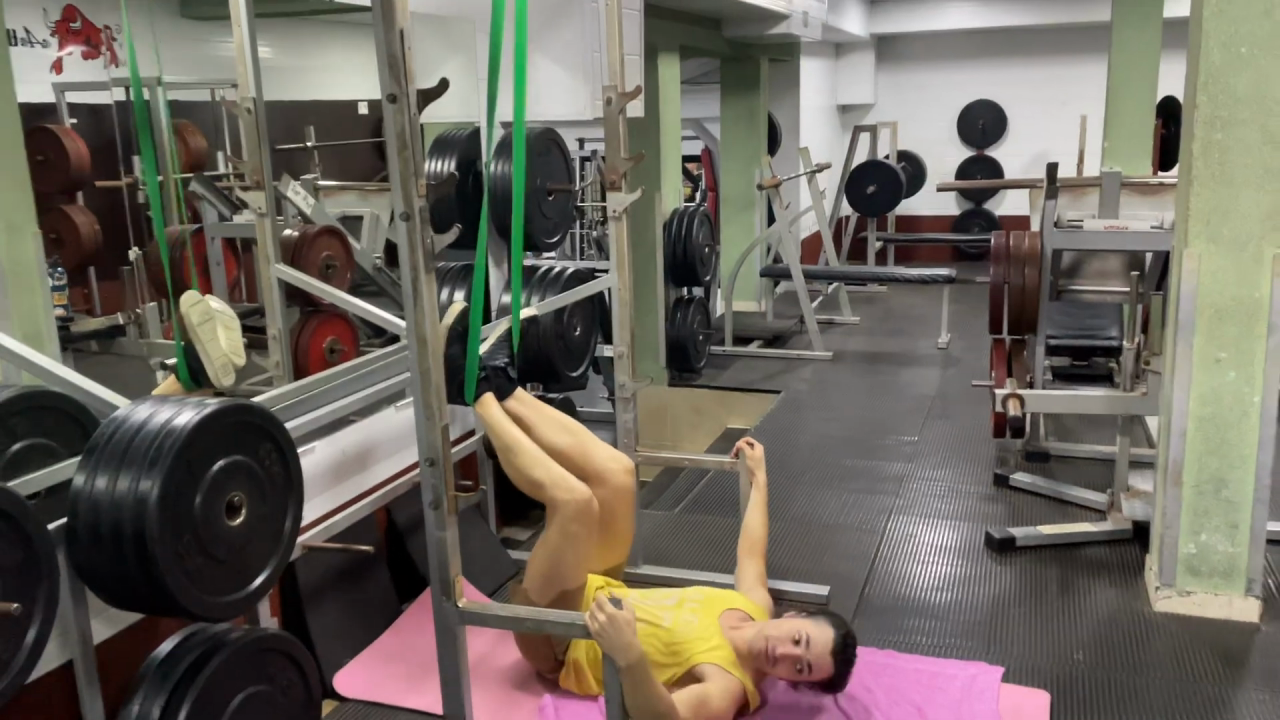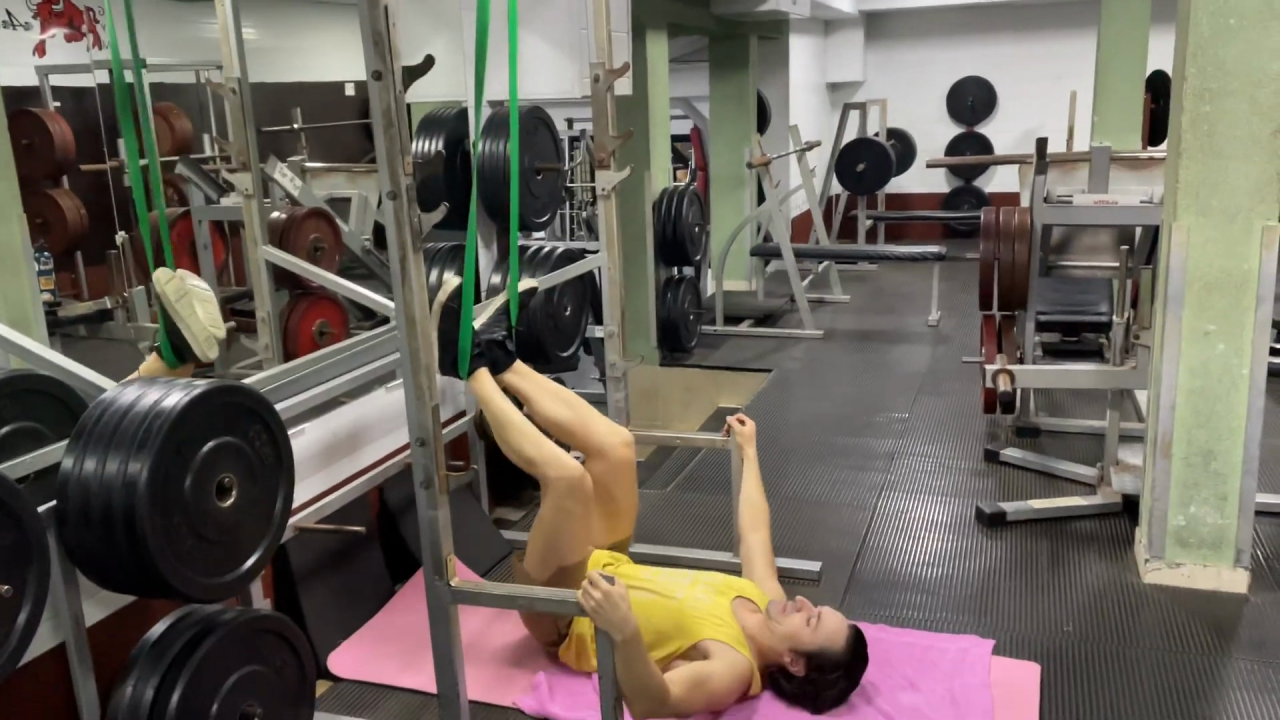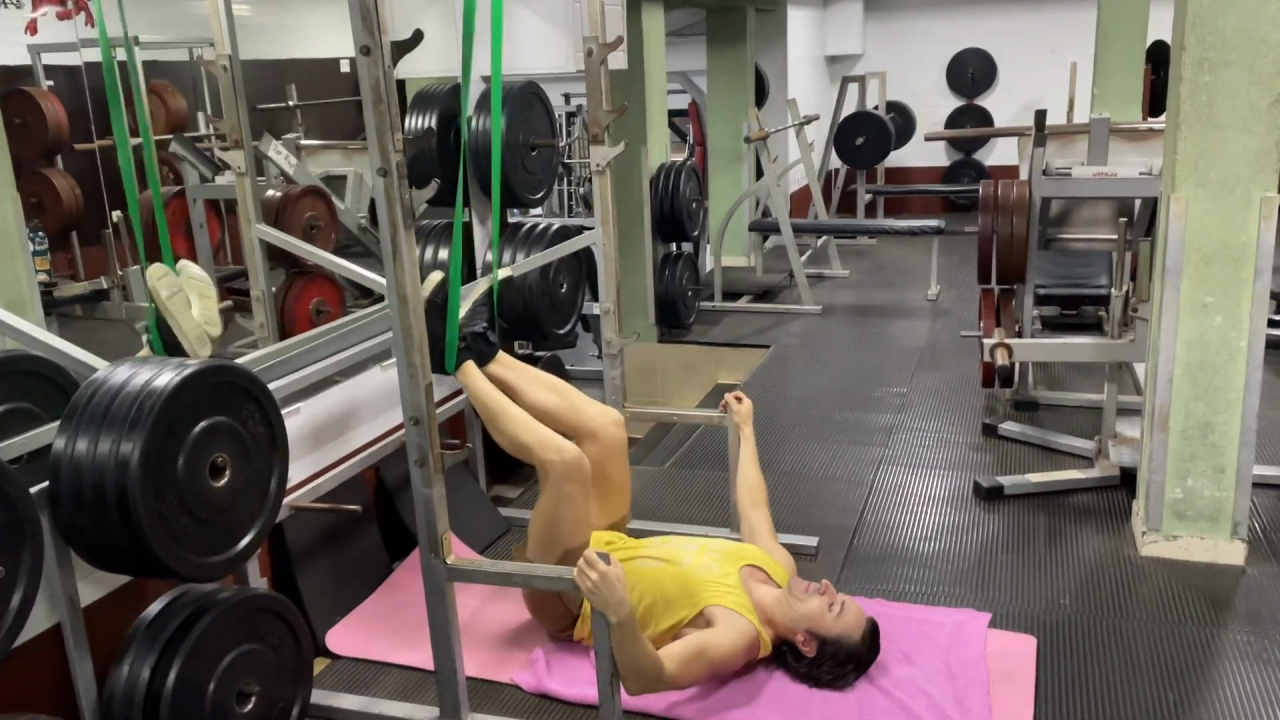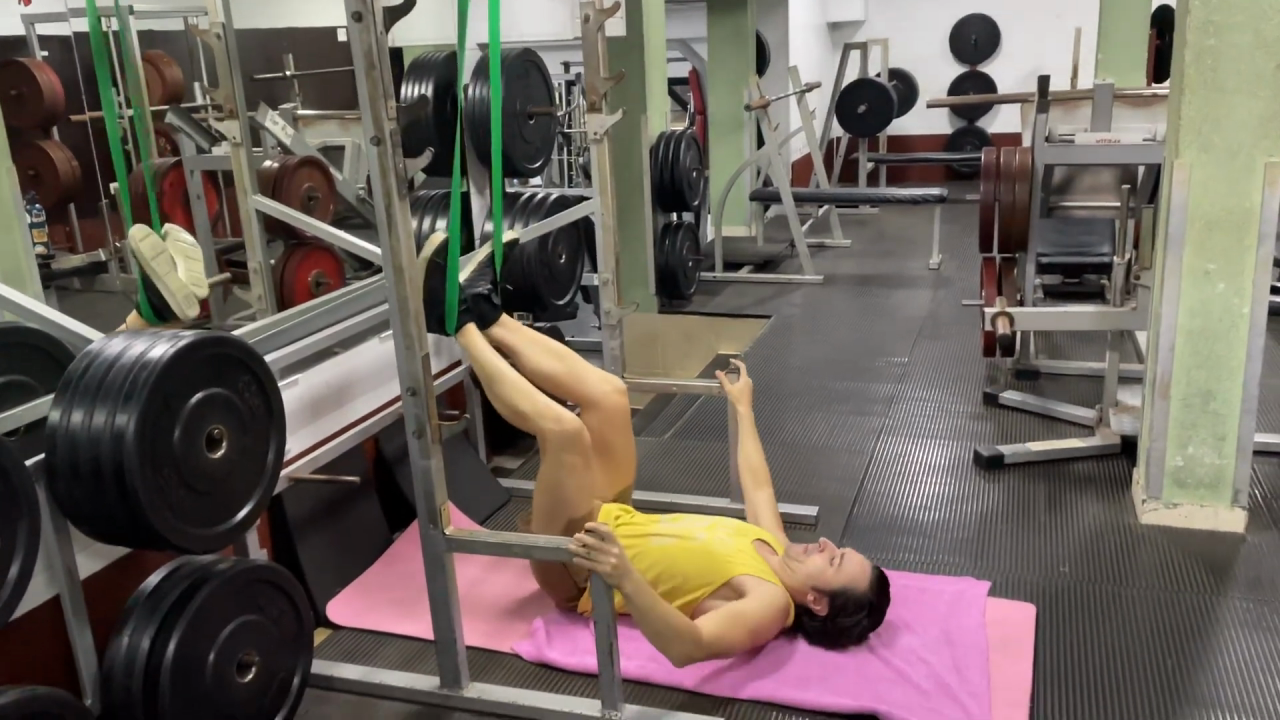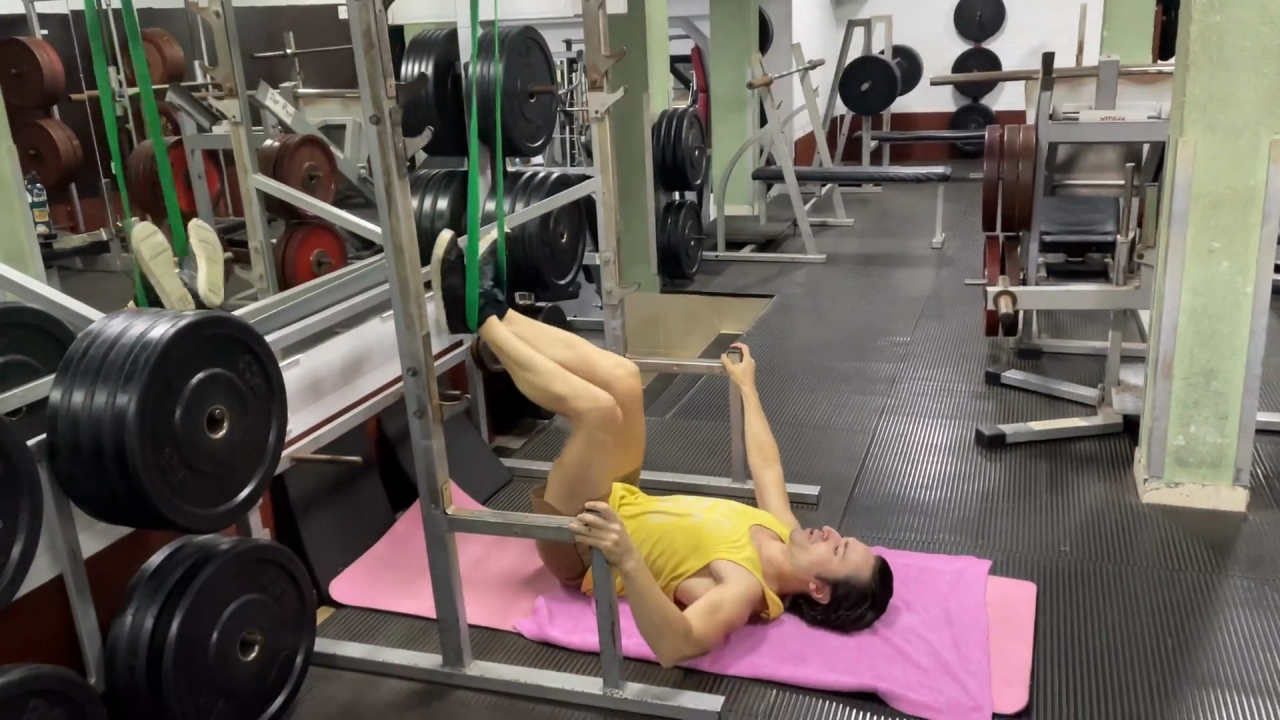
dt=0.5s
person 1, frame 1
left shoulder: (728, 687)
right shoulder: (754, 608)
right elbow: (751, 557)
left wrist: (629, 656)
right wrist: (759, 479)
left hip: (560, 645)
right hip: (594, 594)
left knee: (574, 497)
right knee: (616, 472)
left ankle: (478, 391)
right ankle: (500, 387)
person 1, frame 2
left shoulder: (734, 667)
right shoulder: (768, 603)
right elbow: (755, 533)
left wrist: (623, 631)
right wrist: (749, 453)
left hip: (564, 618)
right hip: (601, 569)
left knee: (566, 476)
right knee: (616, 446)
left ankle: (476, 367)
right ankle: (497, 357)
person 1, frame 3
left shoulder: (742, 634)
right shoulder: (777, 571)
left elbow: (645, 679)
right elbow: (755, 510)
left wrist: (619, 613)
right wrist: (745, 430)
left hip: (569, 602)
right hip: (602, 549)
left knee: (563, 458)
right knee: (604, 426)
left ankle: (461, 360)
right ankle: (482, 353)
person 1, frame 4
left shoulder: (770, 603)
right shoulder: (778, 553)
left elbow: (686, 646)
right elbow: (759, 488)
left wrist: (626, 580)
right wrist: (743, 407)
left hip: (577, 568)
right hip: (610, 522)
left knee: (562, 428)
right knee: (608, 394)
left ankle: (461, 321)
right ankle: (484, 314)
person 1, frame 5
left shoulder: (748, 587)
right shoulder: (784, 537)
left elbow: (675, 646)
right elbow: (768, 468)
left wrist: (628, 560)
right wrist: (747, 388)
left hip: (579, 544)
right hip: (616, 504)
left knee: (599, 407)
right knee: (622, 380)
left ankle: (482, 317)
right ankle: (492, 310)
